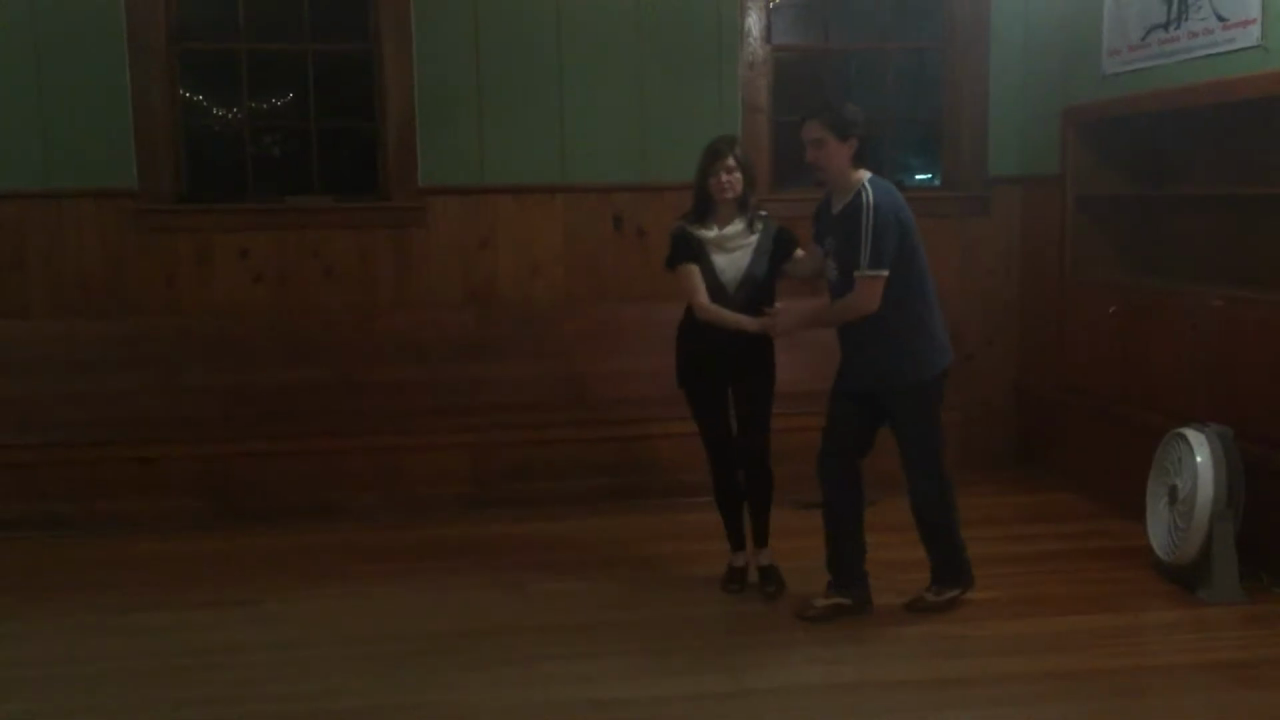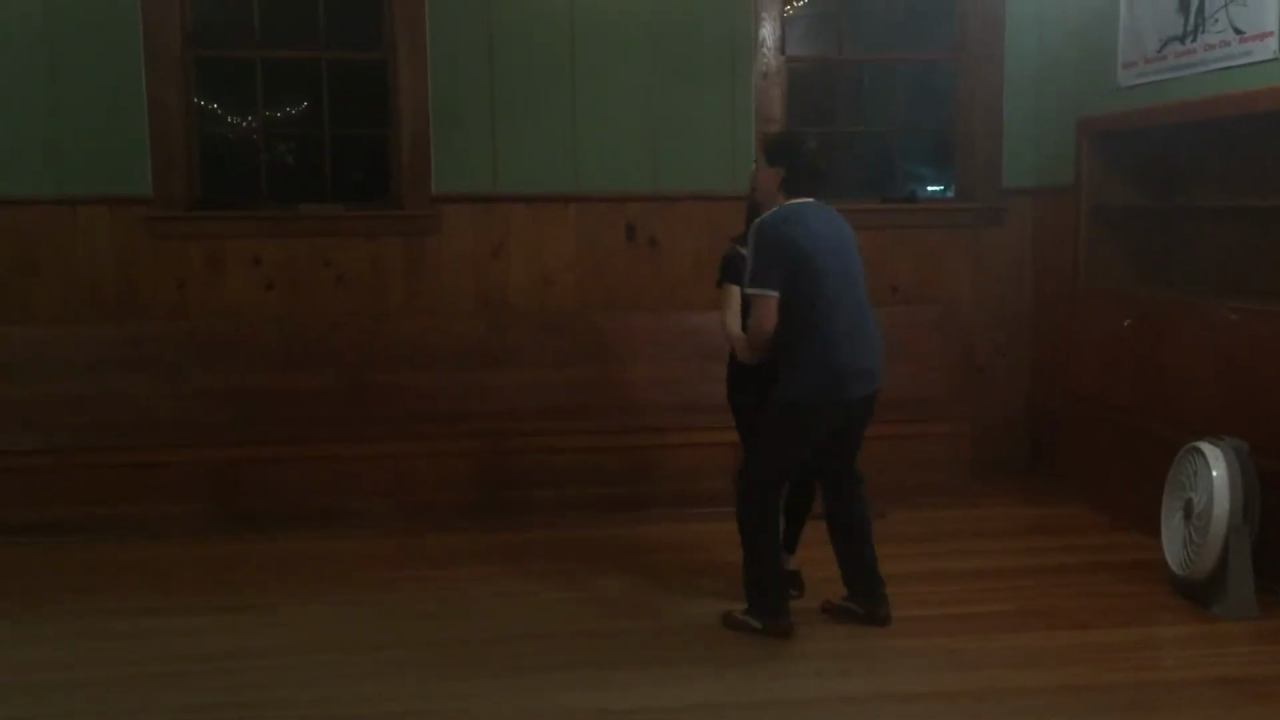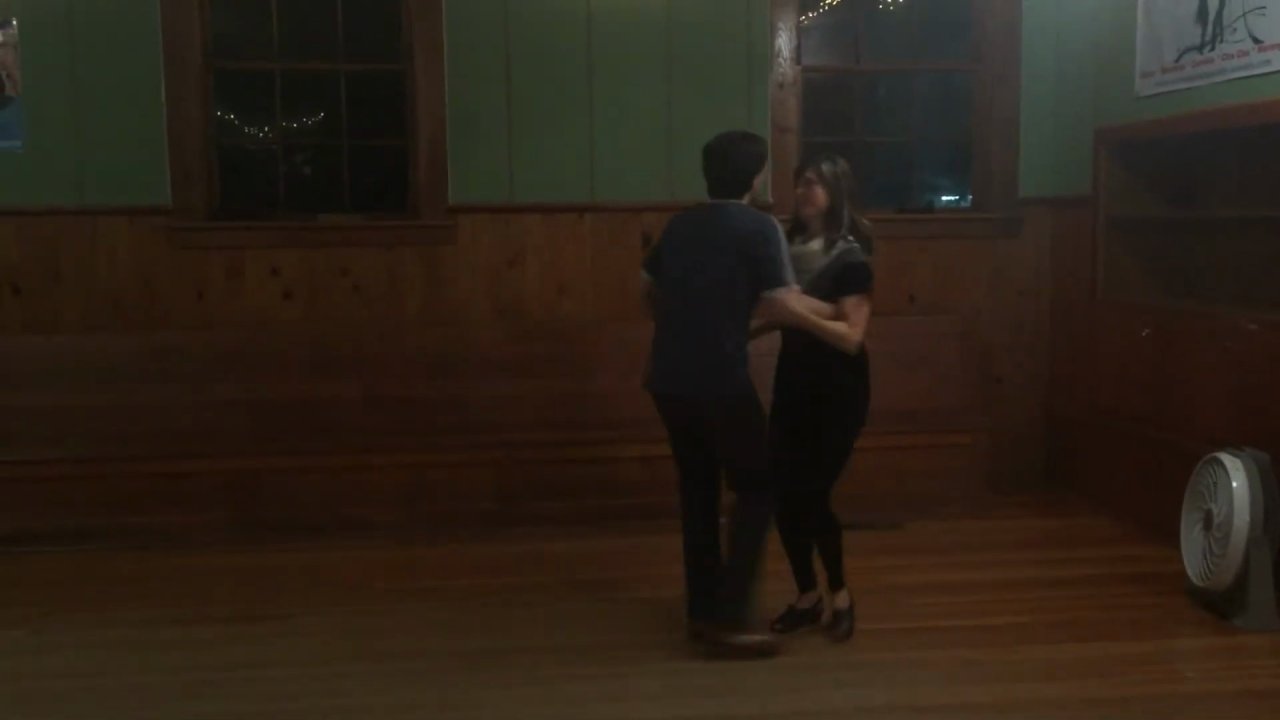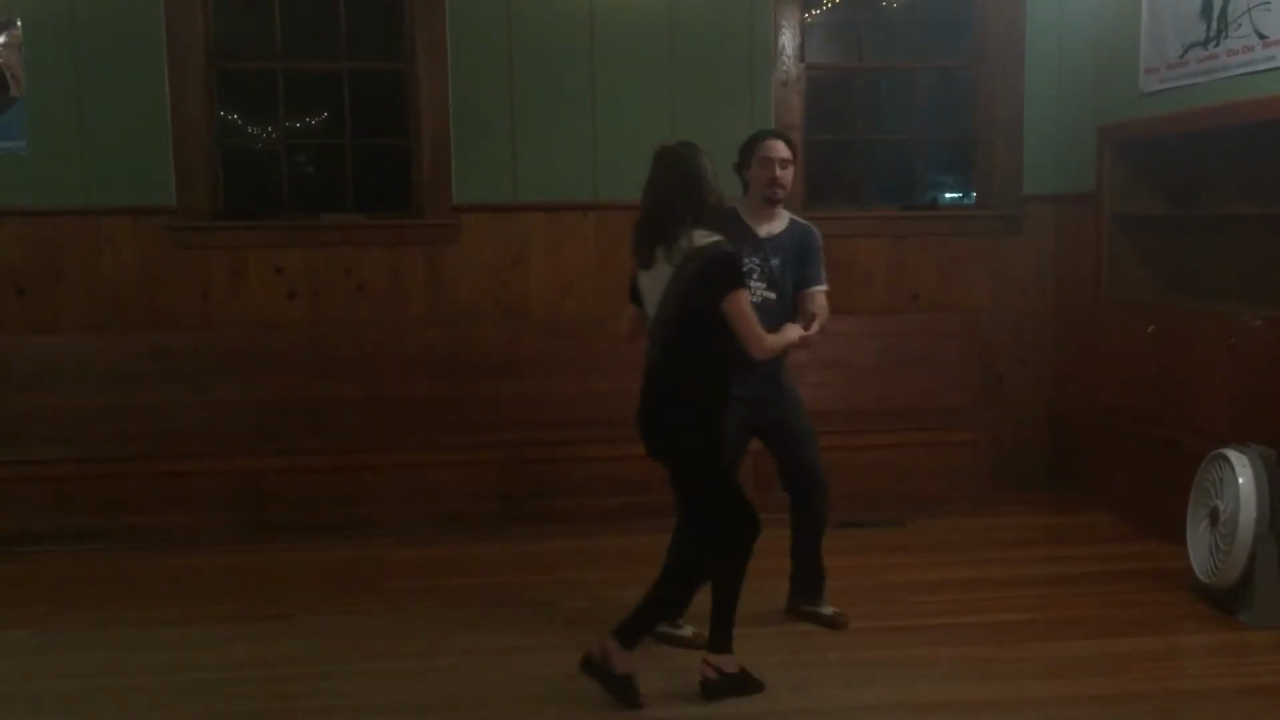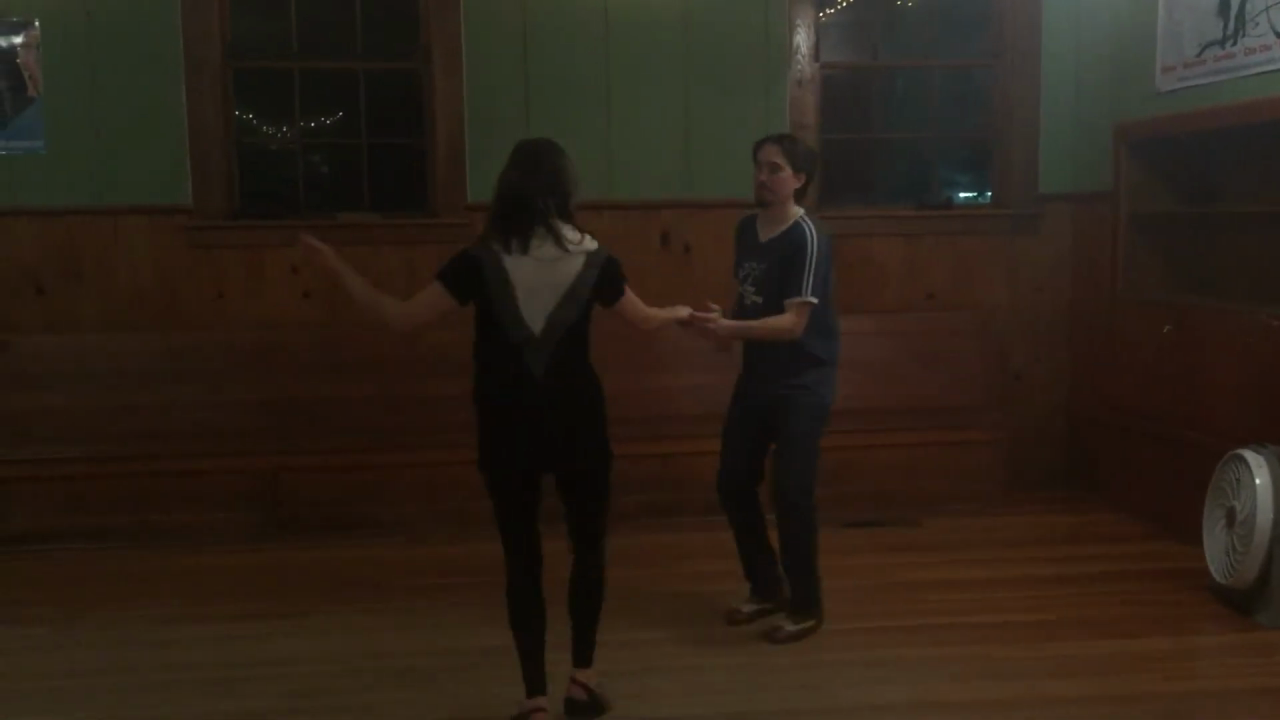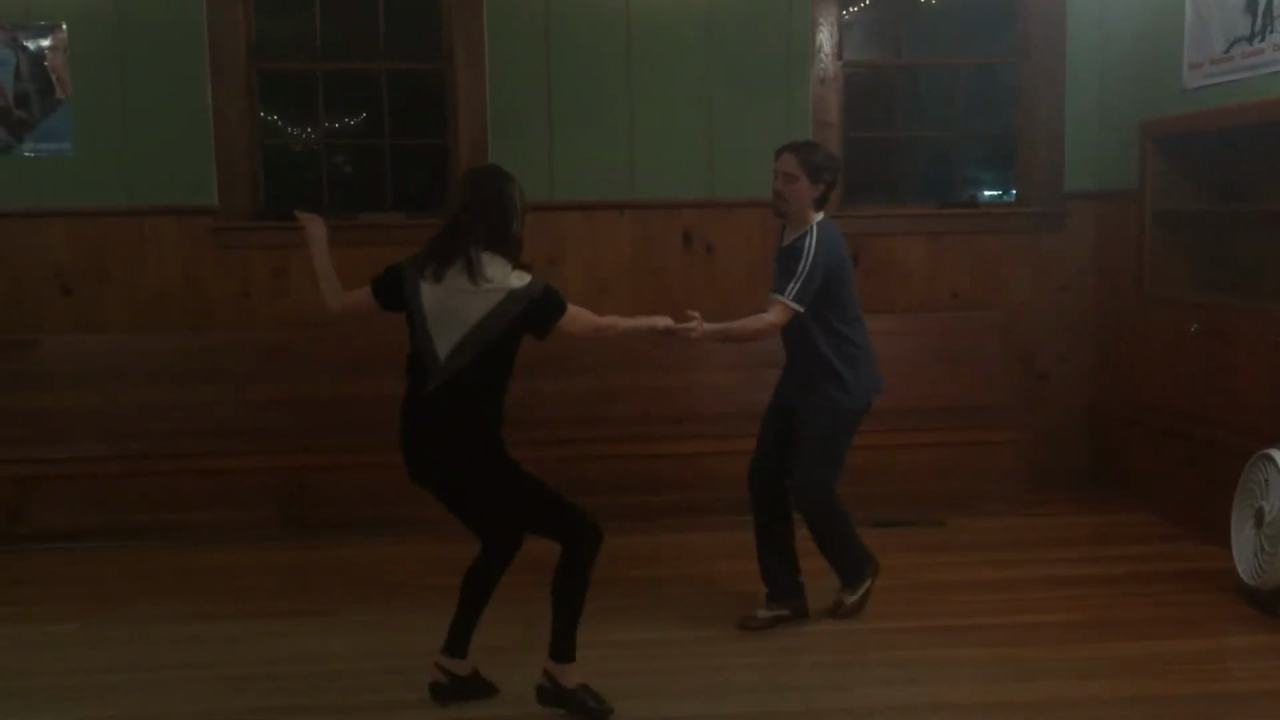
dt=0.7s
person 1, frame 1
left shoulder: (875, 203)
right shoulder: (830, 207)
left elbow: (865, 299)
left wrist: (801, 318)
left hip: (910, 363)
right hip: (862, 363)
left knee: (923, 473)
right knee: (835, 463)
left ankle: (953, 576)
right ankle: (848, 585)
person 1, frame 2
left shoulder: (772, 228)
right shoulder: (835, 222)
left elbow: (765, 322)
left wrist: (752, 349)
left hip: (810, 384)
right hip: (862, 378)
left knee: (758, 487)
right knee: (841, 480)
left ankle: (768, 609)
right ankle: (869, 596)
person 1, frame 3
left shoulder: (681, 225)
right shoulder: (759, 228)
left elbow: (651, 295)
right elbow: (785, 308)
right wrist: (839, 311)
left hip: (667, 379)
right hip: (721, 382)
left knee: (698, 492)
right knee: (756, 491)
left ankle: (705, 610)
right ankle: (727, 619)
person 1, frame 4
left shoulder: (803, 237)
left elbow: (816, 301)
left wrist: (816, 324)
left hip: (772, 382)
left knee: (811, 484)
left ankle: (806, 594)
right ankle: (672, 612)
person 1, frame 5
left shoulder: (808, 238)
right shoulder: (746, 229)
left elbow: (794, 322)
left wrist: (731, 328)
right wrist: (717, 324)
left hip: (802, 384)
right hip: (756, 379)
left knee: (791, 493)
right knee: (733, 484)
left ankle: (805, 606)
right ankle: (766, 588)
person 1, frame 6
left shoulder: (816, 245)
right shoulder: (792, 234)
left elbow: (773, 320)
left wrist: (710, 331)
left hip: (839, 386)
right hip: (802, 379)
left knee: (812, 488)
right knee: (765, 479)
left ankle: (858, 571)
right ankle: (785, 595)
person 2, frame 1
left shoulder: (769, 232)
right shoulder: (687, 236)
left elbow: (812, 270)
right elbow: (701, 305)
right wrist: (753, 322)
left hip: (753, 356)
right hip: (702, 357)
left knee: (755, 451)
right knee: (721, 455)
left ankle: (762, 552)
right ankle: (737, 552)
person 2, frame 2
right shoulder: (738, 257)
right elbow: (730, 321)
right wrist: (744, 346)
right hip: (752, 374)
left ankle: (788, 555)
right ankle: (774, 555)
person 2, frame 3
left shoulder: (850, 259)
right shoulder: (789, 248)
left elbow: (852, 338)
left wrist: (800, 314)
right wrist: (751, 330)
left hip: (840, 391)
right hip: (794, 383)
left knee: (810, 495)
right knee: (782, 490)
left ankle: (839, 595)
right ankle: (806, 596)
person 2, frame 4
left shoulder: (652, 257)
right shoulder: (716, 256)
right elbow: (758, 347)
right wrist: (793, 332)
left hip: (666, 411)
right hip: (691, 417)
left knee: (735, 527)
right knee: (706, 541)
left ankle: (721, 664)
right ankle: (614, 651)
person 2, frame 5
left shoulder: (482, 259)
right shoulder: (591, 257)
left elbow: (403, 317)
right elbow: (644, 319)
left wrist: (338, 266)
right wrist: (681, 312)
left hip: (509, 427)
right hip: (578, 421)
left knee: (523, 555)
right knee: (587, 543)
person 2, frame 6
left shoulder: (417, 274)
right shoulder: (521, 293)
left elbow: (337, 302)
right elbow: (595, 326)
left wrist: (318, 244)
right wrist: (653, 323)
left hip: (422, 444)
right hip: (469, 448)
left knee: (502, 536)
right knee: (581, 535)
left ankle: (452, 665)
right ankle: (562, 672)
